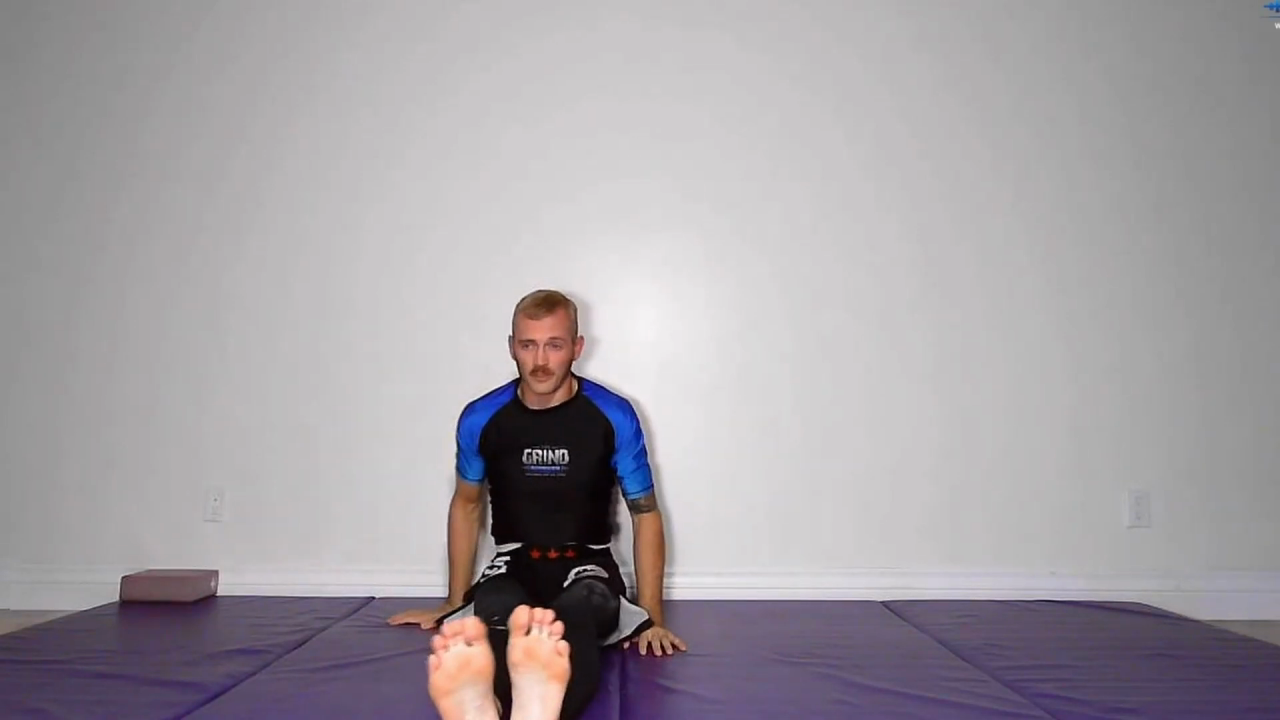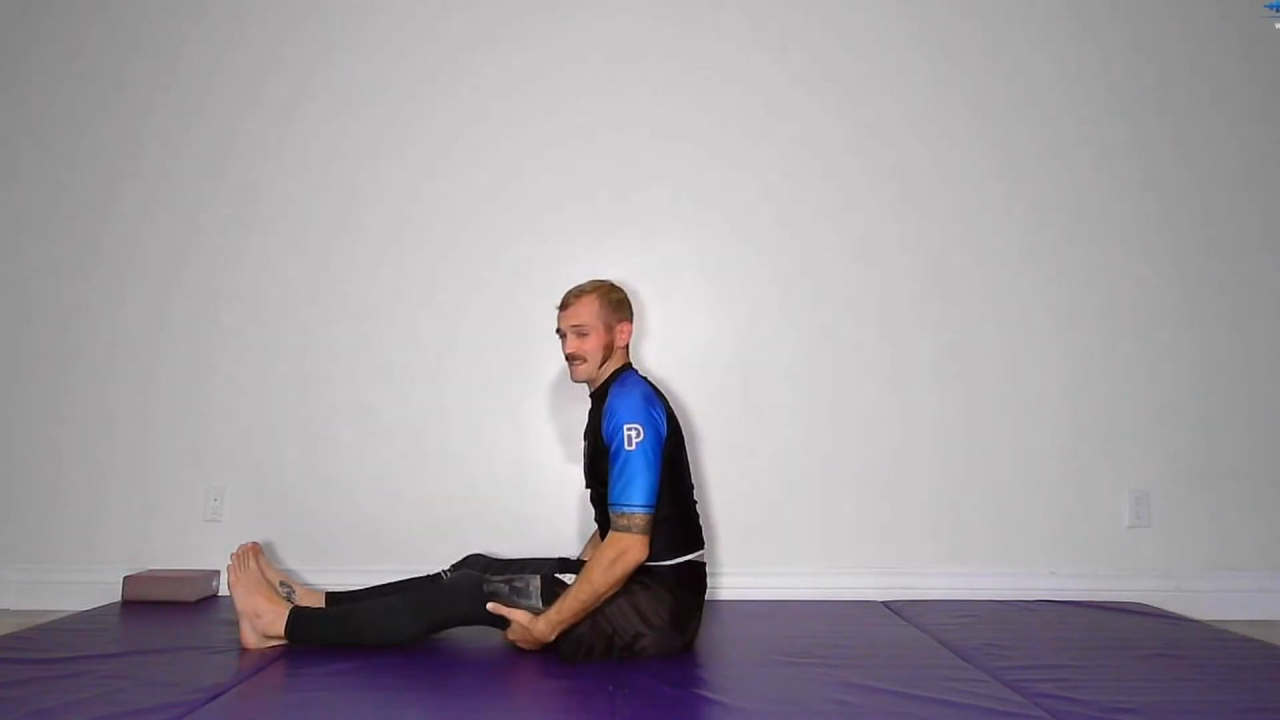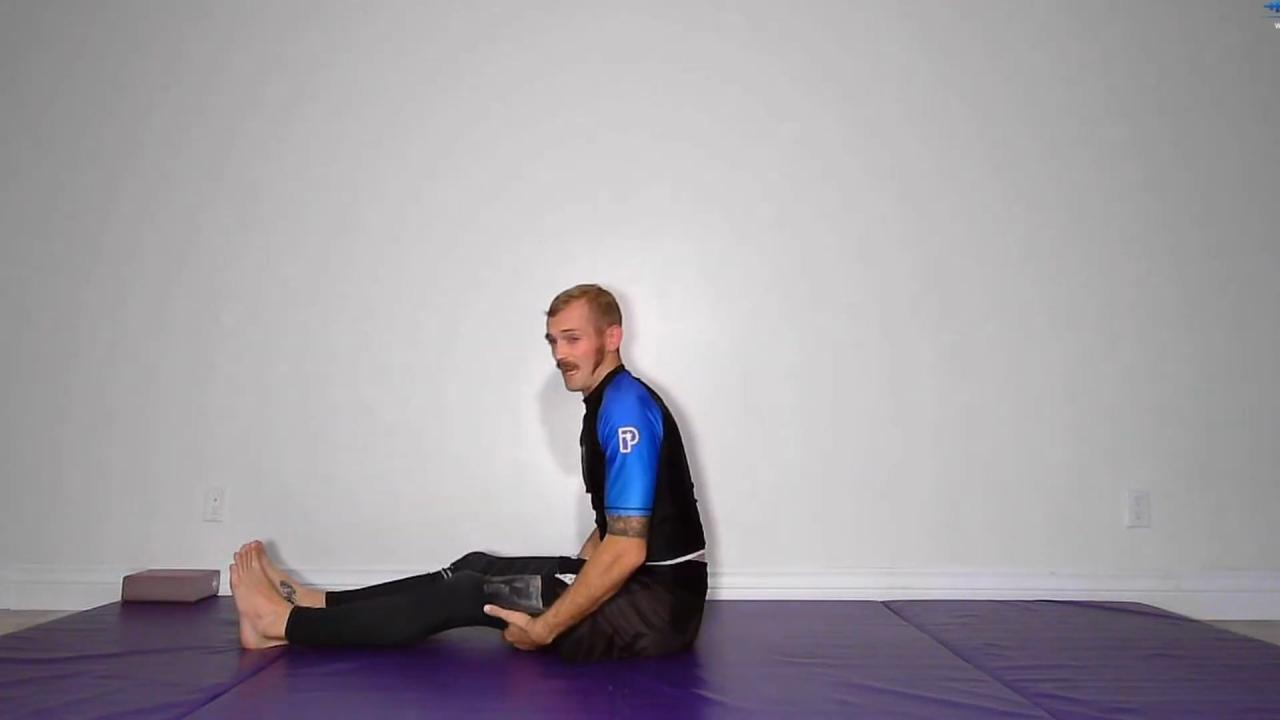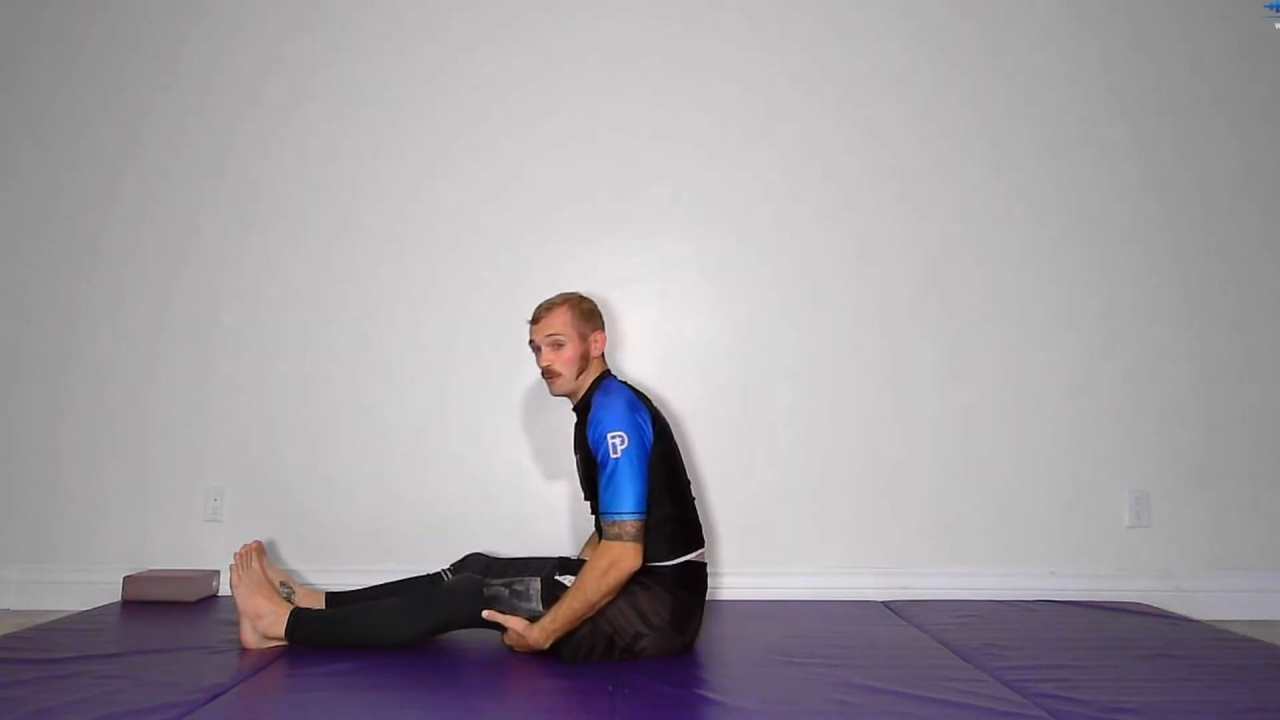
dt=0.3s
person 1, frame 1
left shoulder: (613, 416)
right shoulder: (481, 418)
left elbow: (645, 515)
right elbow: (466, 504)
left wrist: (651, 621)
right wrist: (455, 603)
left hip: (585, 567)
left knee: (579, 614)
person 1, frame 2
left shoulder: (629, 403)
right shoulder: (614, 400)
left elbow: (630, 546)
left wrist: (547, 625)
right wrist: (565, 584)
left hip: (656, 605)
right hip: (641, 590)
left knee: (468, 593)
right knee: (477, 570)
left ankle: (283, 623)
right ankle: (317, 605)
person 1, frame 3
left shoulder: (625, 406)
right shoulder: (608, 404)
left elbow: (627, 549)
left wrist: (544, 627)
right wrist: (564, 580)
left hip: (656, 606)
right hip: (643, 591)
left knee: (468, 593)
right knee: (477, 568)
left ankle: (284, 624)
right ankle: (316, 605)
person 1, frame 4
left shoulder: (614, 411)
right shoulder: (601, 409)
left elbow: (623, 555)
left wrist: (542, 632)
right wrist: (560, 586)
left hip: (656, 606)
right hip: (644, 590)
left knee: (469, 596)
right knee: (476, 570)
left ankle: (284, 623)
right ankle: (316, 607)
